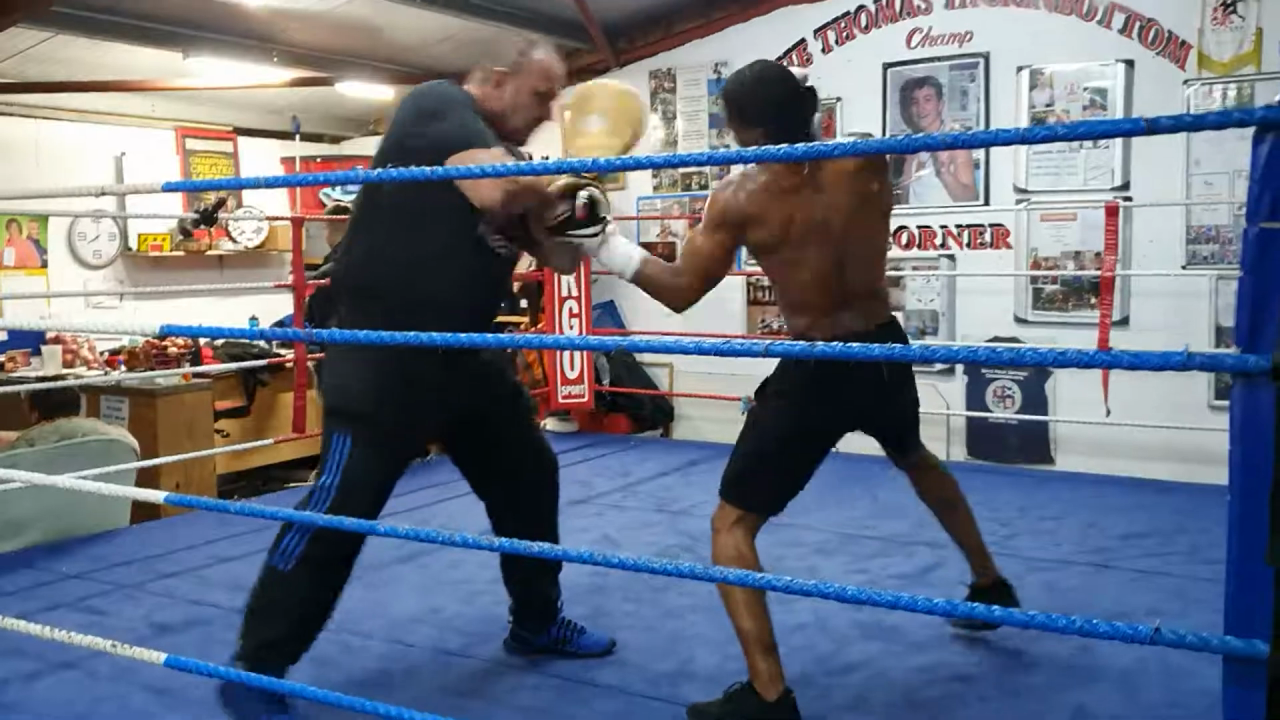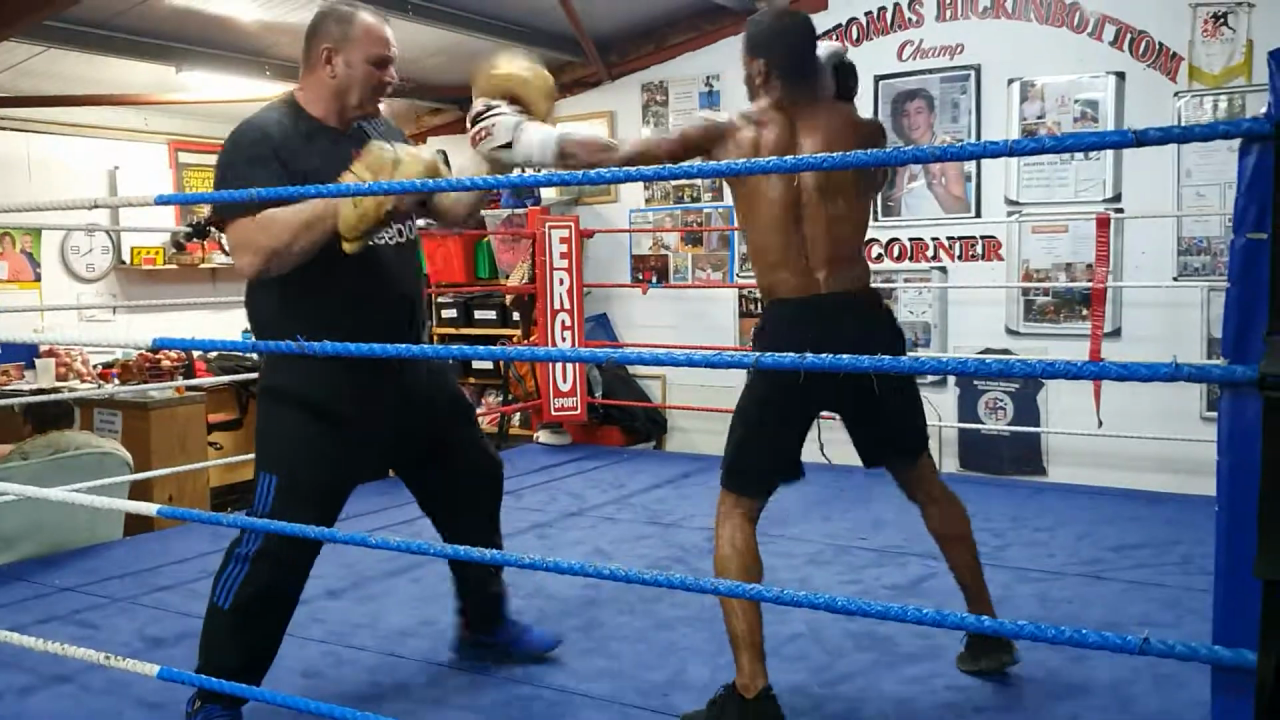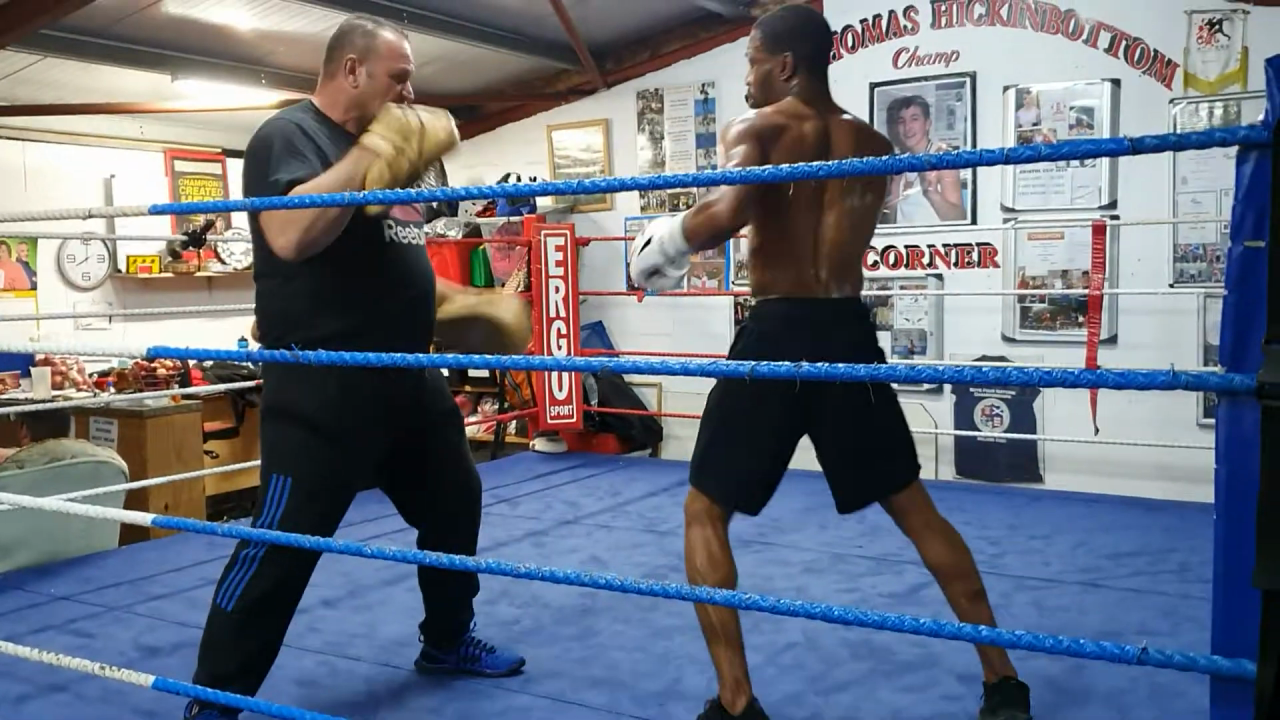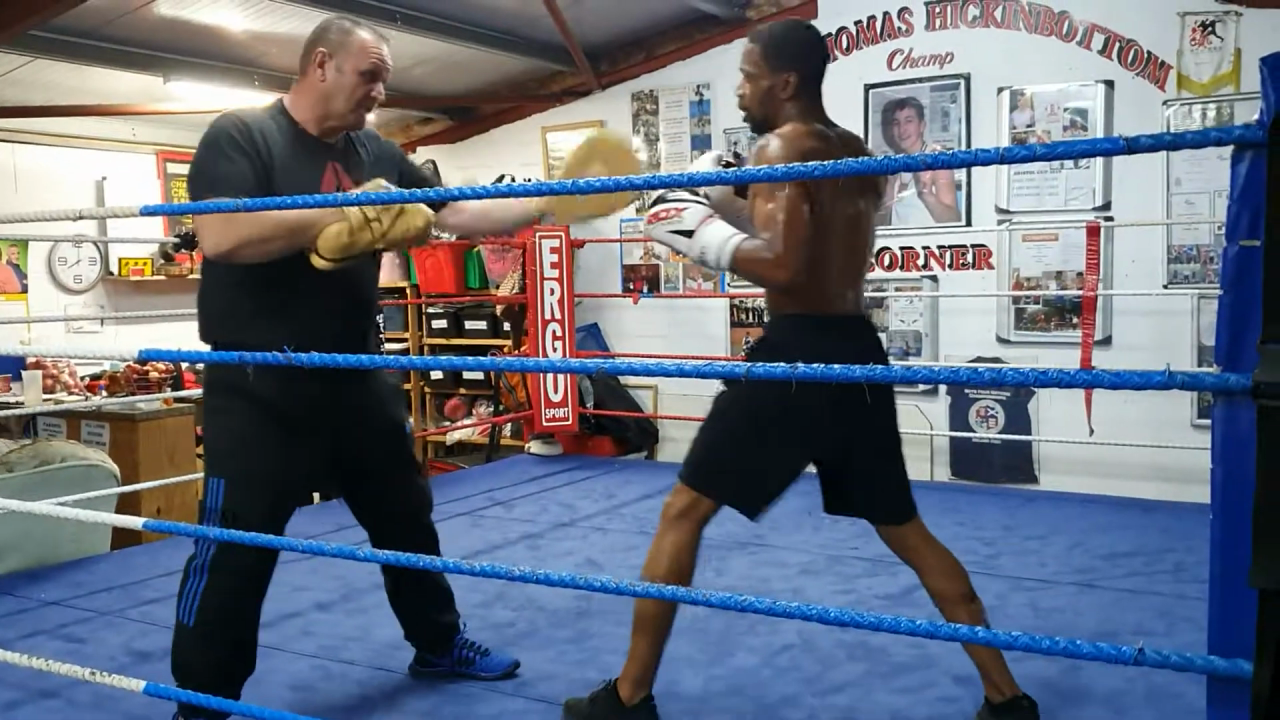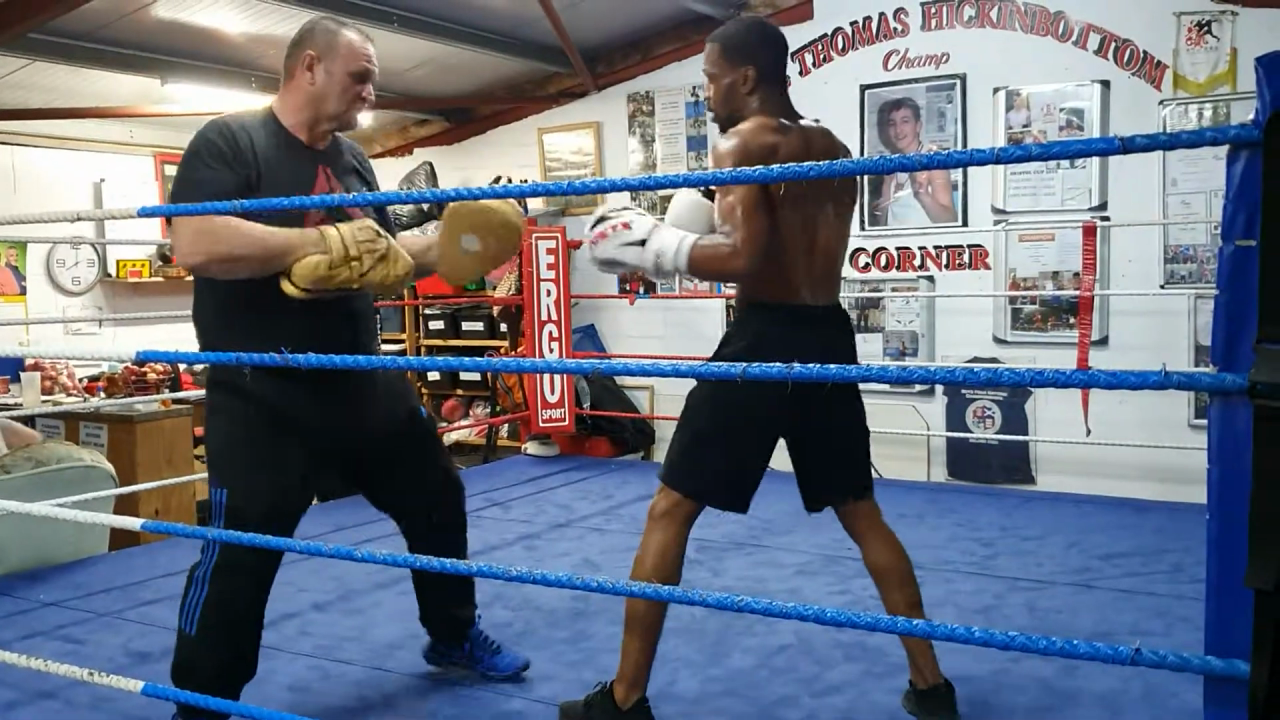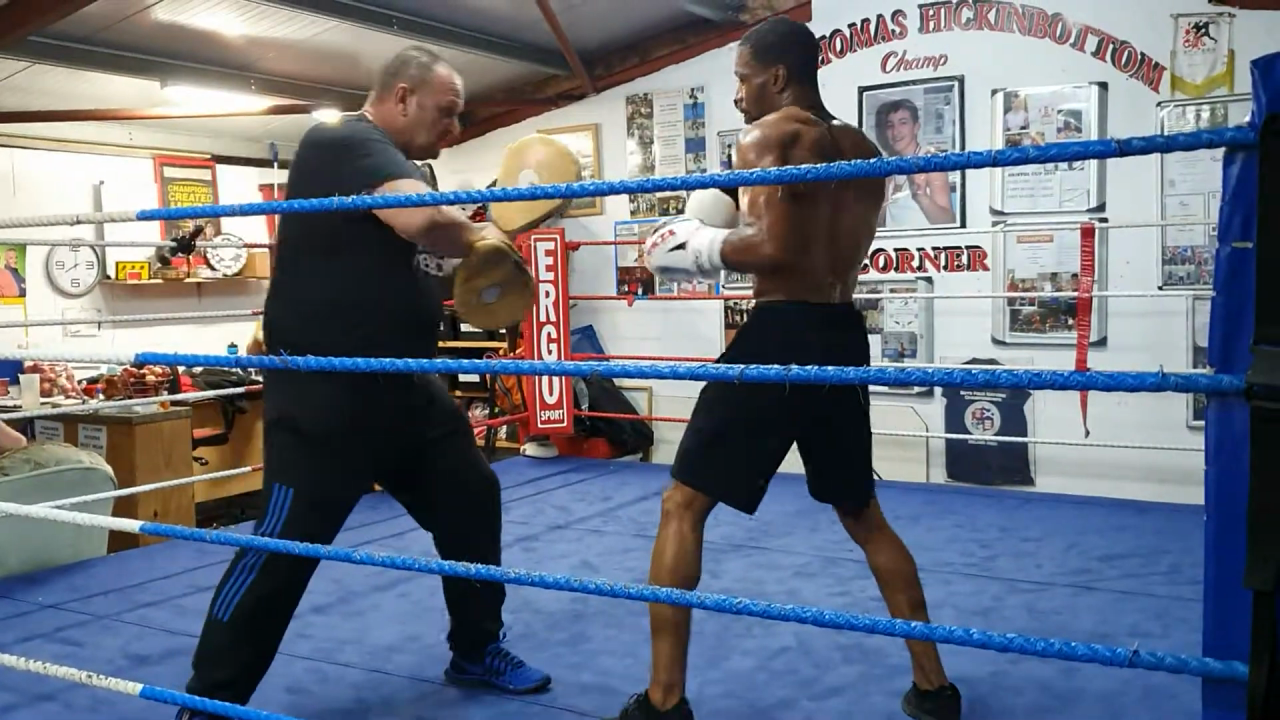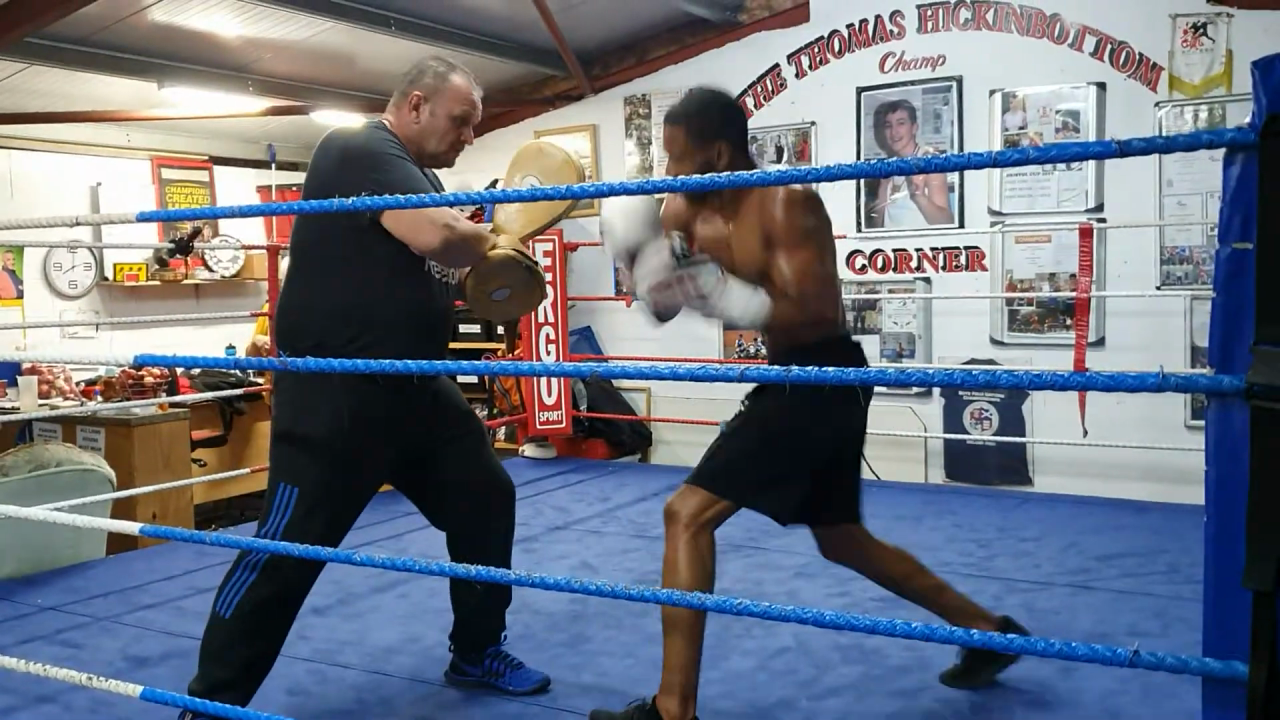
dt=0.4s
person 1, frame 1
left shoulder: (503, 151)
right shoulder: (439, 105)
left elbow: (561, 256)
right elbow: (497, 190)
right wrist: (550, 188)
left hip: (467, 353)
right hip: (385, 351)
left knee: (530, 477)
right knee: (341, 506)
left ankle: (537, 621)
person 1, frame 2
left shoulder: (379, 135)
right shoulder: (263, 139)
left elbow: (449, 210)
right elbow: (254, 251)
right wrist: (352, 202)
left hip: (407, 366)
right hip: (315, 383)
left knee: (475, 481)
right knee: (276, 541)
left ankle: (485, 626)
person 1, frame 3
left shoulder: (376, 141)
right shoulder: (289, 135)
right elbow: (292, 237)
left wrist: (455, 303)
right wrist: (377, 156)
left hip: (406, 376)
right hip: (323, 385)
left knee: (454, 503)
right knee: (284, 541)
left ankle: (447, 640)
person 1, frame 4
left shoulder: (370, 152)
right shoulder: (240, 135)
left elbow: (455, 214)
right elbow: (221, 237)
right wrist: (344, 216)
left hip: (353, 381)
right hip: (257, 388)
left knee: (405, 515)
right knee: (235, 546)
left ankle: (438, 644)
person 1, frame 5
left shoulder: (351, 160)
right shoulder: (229, 141)
left elbow: (391, 258)
right elbow: (194, 245)
left wrist: (450, 248)
right wrist: (322, 245)
left hip: (360, 381)
right hip: (259, 394)
left knee: (436, 497)
right knee: (240, 553)
left ankle: (454, 634)
person 1, frame 6
left shoulder: (400, 165)
right shoulder: (340, 143)
left elbow: (428, 258)
right elbow: (421, 222)
right wrist: (475, 240)
left hip: (406, 386)
right hip: (323, 393)
left knee: (473, 503)
right knee: (285, 547)
left ankle: (476, 650)
person 1, frame 7
left shoulder: (419, 172)
right shoulder: (359, 151)
left elbow: (443, 269)
right elbow: (436, 235)
left wrist: (508, 240)
right wrist: (489, 242)
left hip: (416, 388)
right hip: (335, 393)
left knee: (487, 502)
right knee: (290, 548)
left ankle: (477, 652)
person 2, frame 1
left shoulder: (749, 195)
right shoulder: (868, 166)
left elbow: (682, 290)
left wrist: (609, 247)
left hip: (822, 375)
right hip: (886, 353)
left knee: (733, 524)
right knee: (913, 459)
right ankle: (990, 585)
person 2, frame 2
left shoulder: (735, 132)
right shoulder: (864, 132)
left elbow: (611, 159)
left wrist: (522, 135)
left hip: (794, 337)
right hip: (867, 326)
left knee: (738, 511)
right knee: (923, 484)
right ankle: (988, 630)
person 2, frame 3
left shoulder: (762, 126)
right shoulder: (873, 146)
left elbow: (725, 215)
left wrist: (662, 243)
left hip: (778, 337)
right hip: (850, 335)
left knee: (703, 515)
right knee: (915, 511)
person 2, frame 4
left shoulder: (783, 147)
right shoulder: (857, 155)
left elbow: (786, 268)
left wrist: (701, 233)
right wrist: (738, 208)
left hip: (795, 352)
right hip: (857, 350)
left knee: (684, 514)
right knee: (905, 531)
person 2, frame 5
left shoulder: (743, 144)
right shoulder: (834, 151)
left elbow: (744, 261)
left wrist: (649, 243)
right wrist: (704, 232)
left hip: (766, 342)
right hip: (829, 340)
left knee: (670, 513)
right knee: (861, 513)
person 2, frame 6
left shoulder: (766, 136)
right shoulder: (862, 149)
left elbow: (773, 246)
left wrist: (696, 244)
left hip: (779, 338)
right hip: (842, 338)
left knee: (682, 506)
right knee: (861, 515)
person 2, frame 7
left shoulder: (785, 203)
right shoulder: (686, 207)
left elbow: (812, 311)
right elbow: (659, 300)
left wrist: (717, 294)
right wrist: (655, 263)
left hip: (815, 373)
right hip: (807, 376)
left knee: (689, 517)
right knee: (841, 536)
right ankle: (986, 629)
